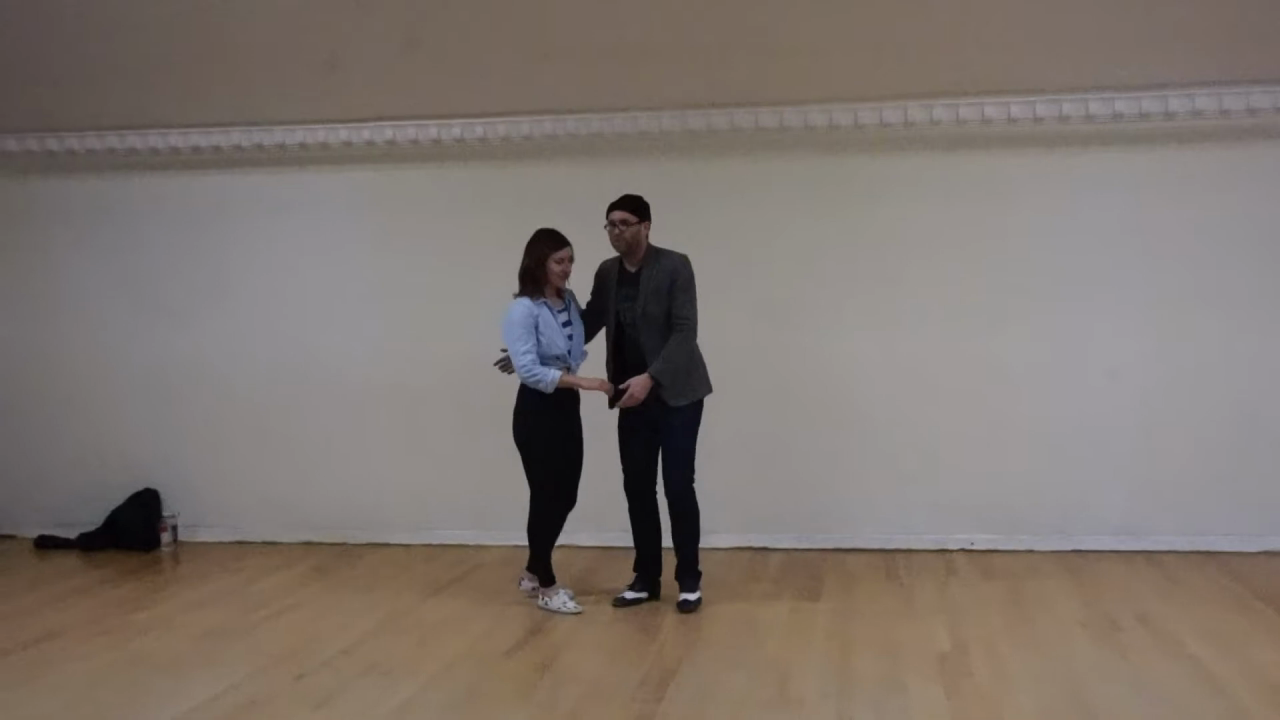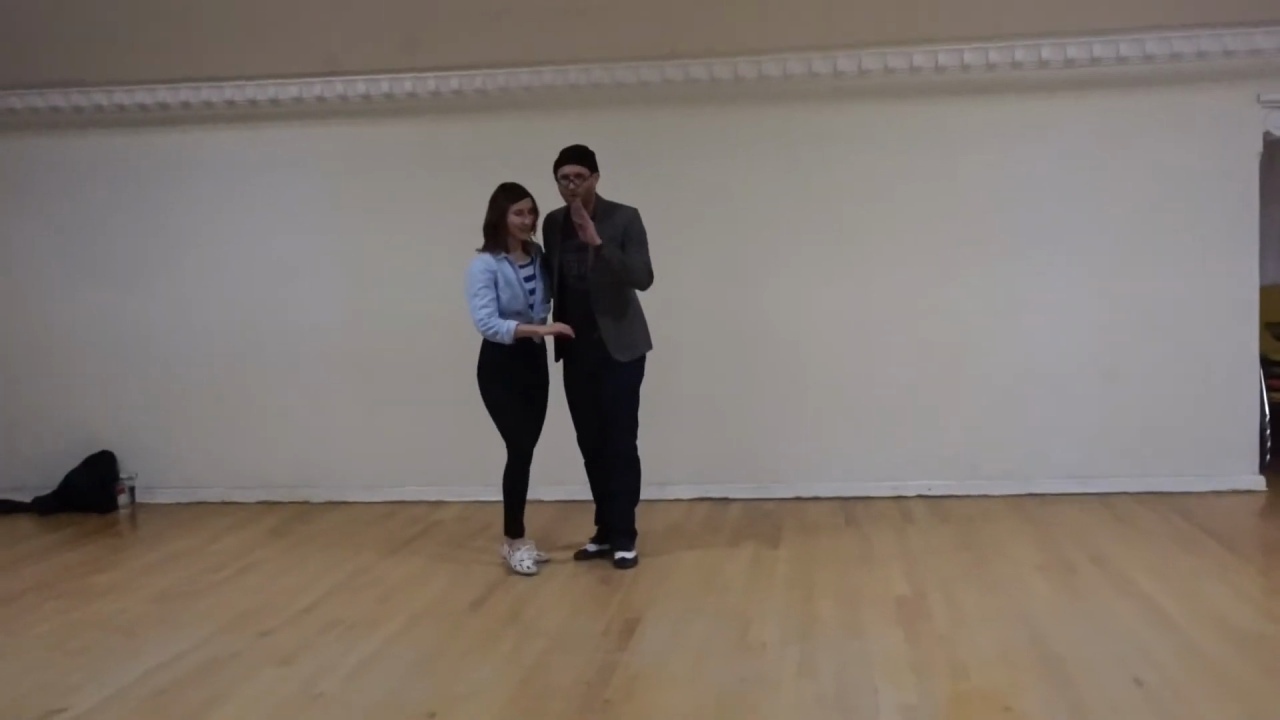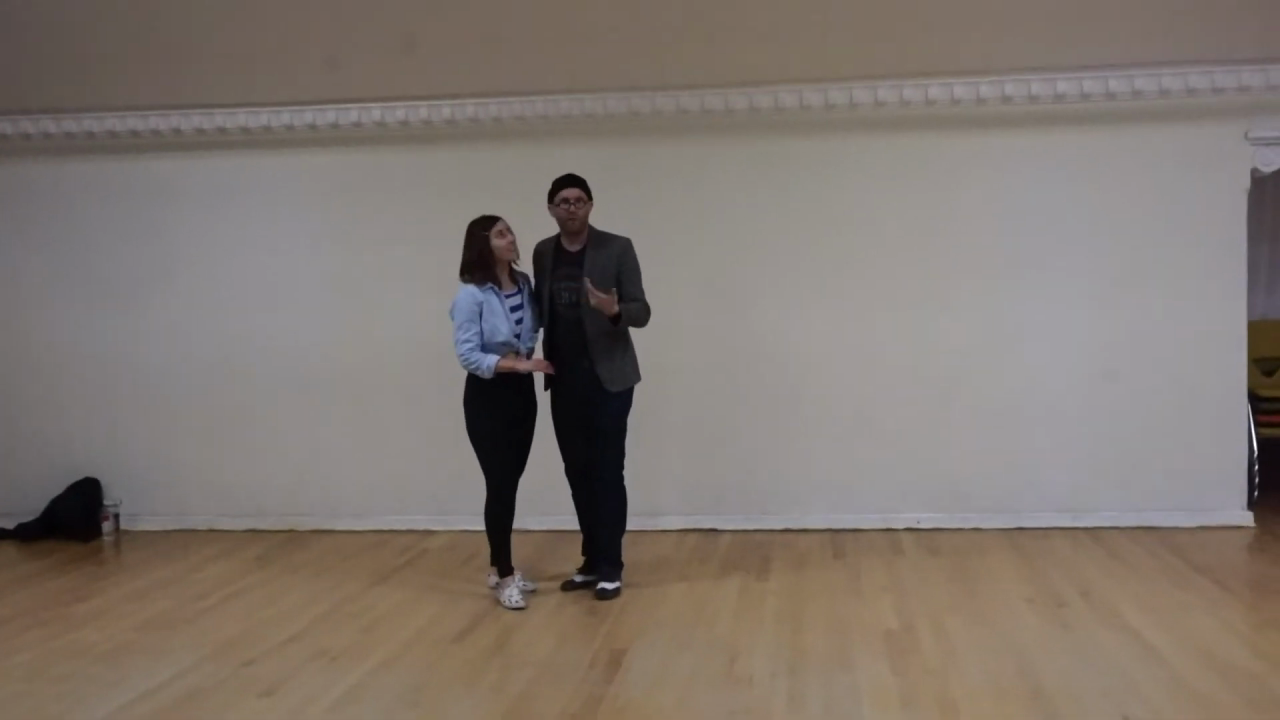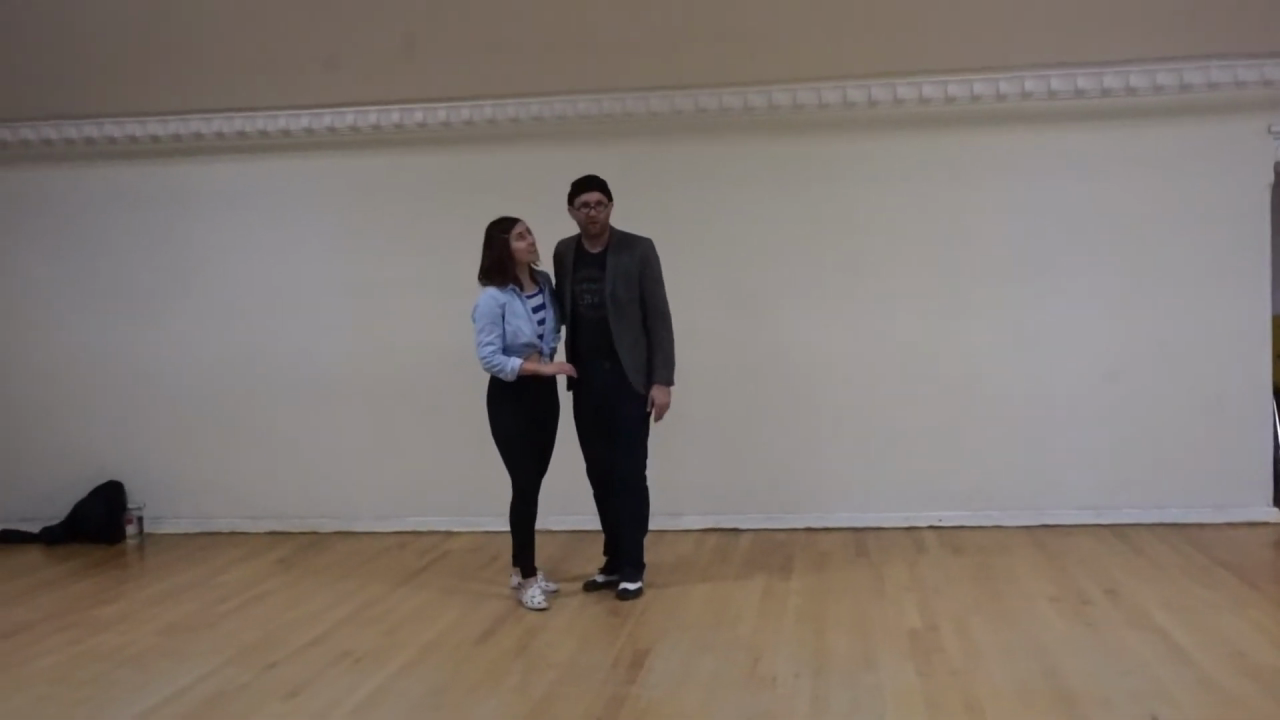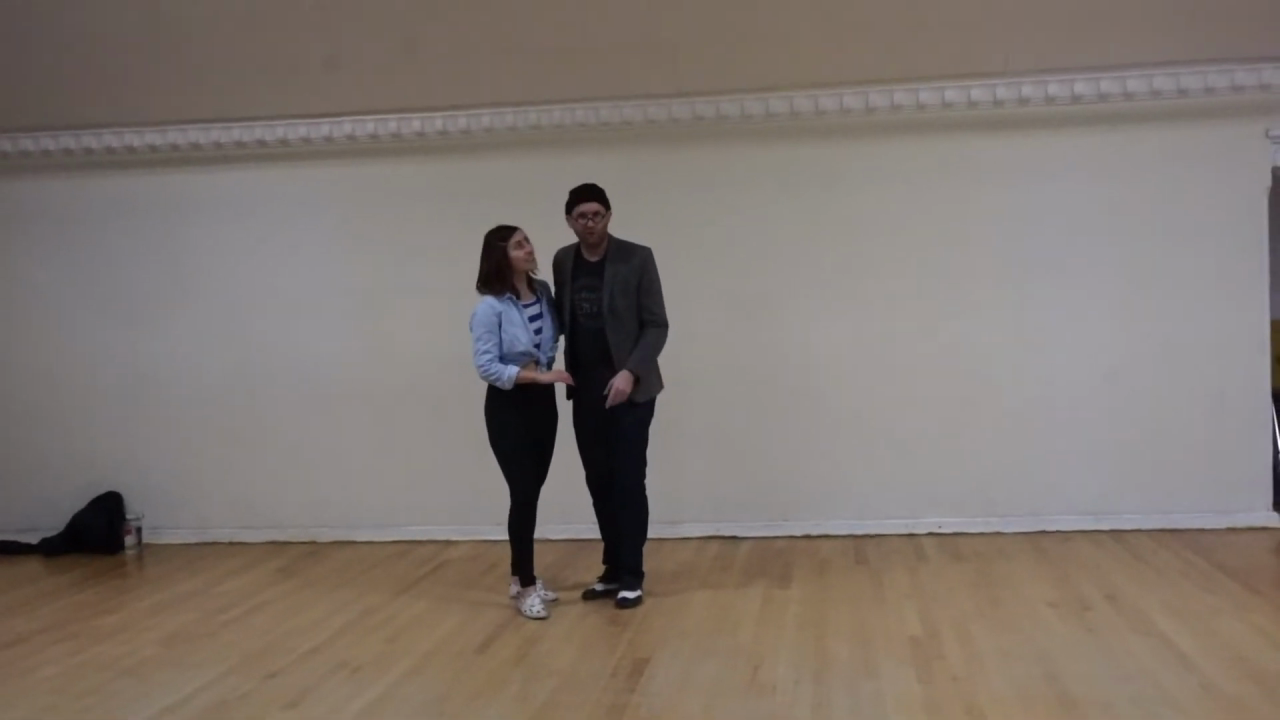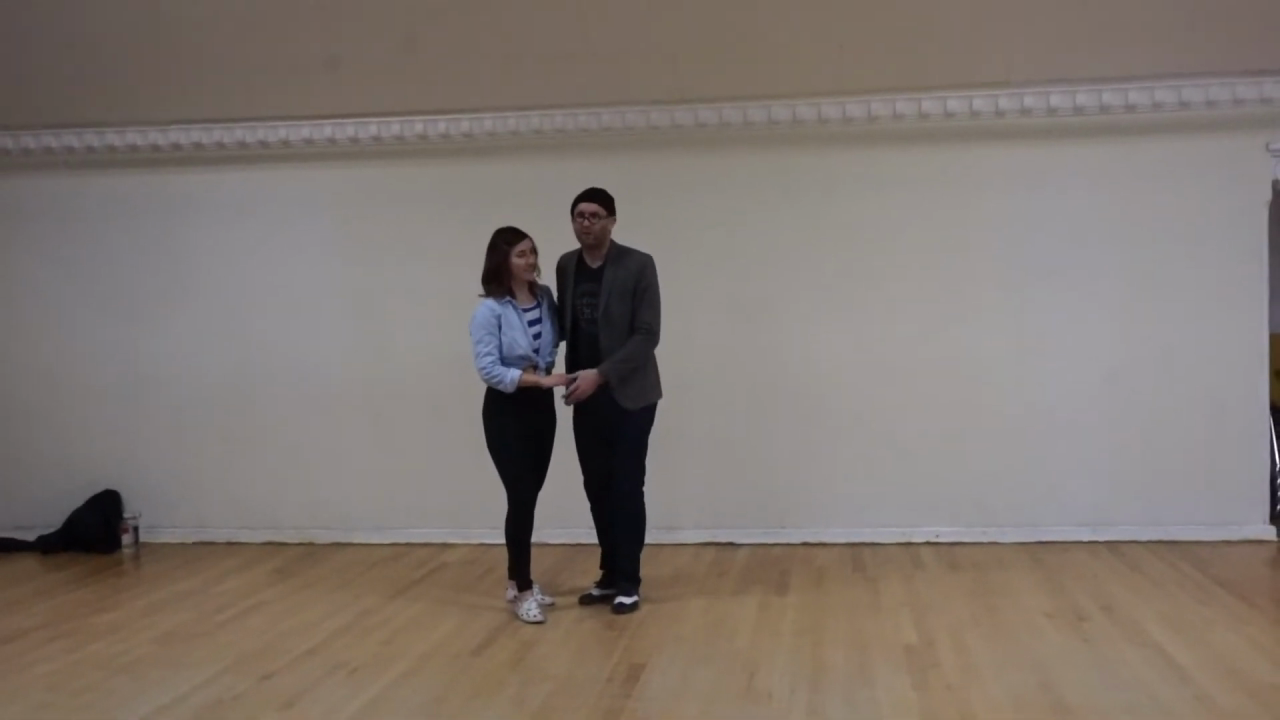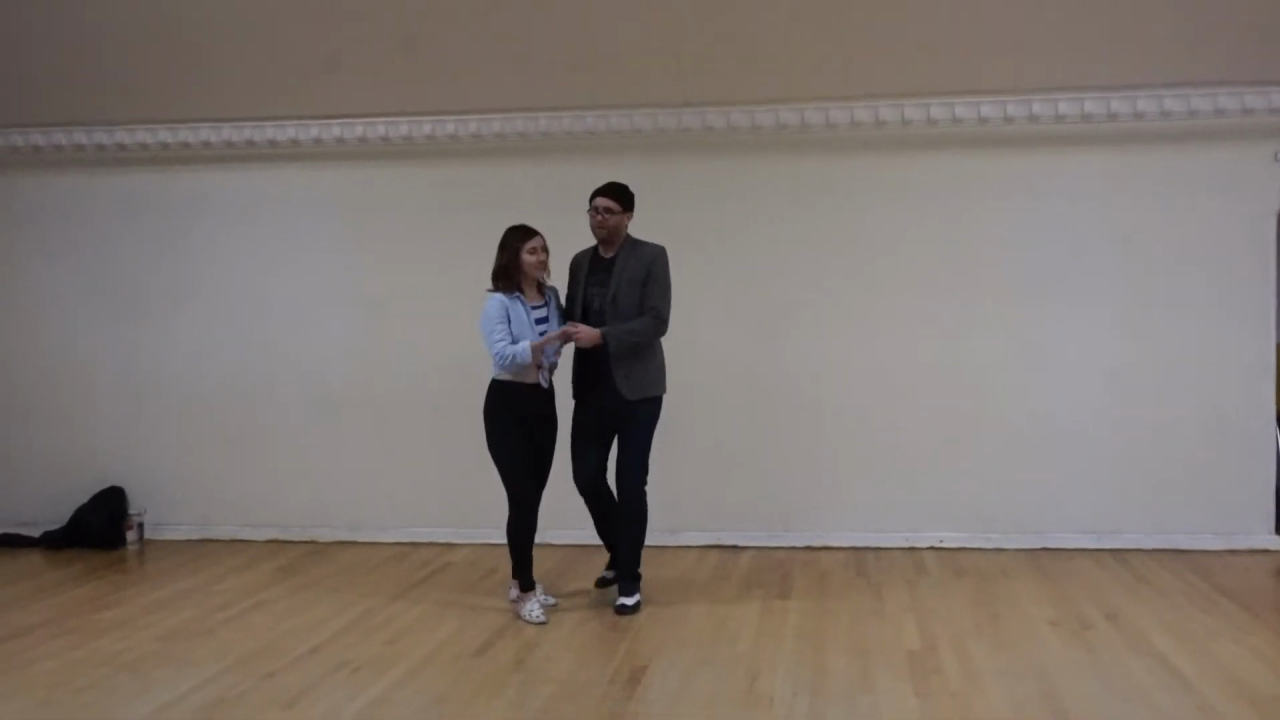
dt=0.7s
person 1, frame 1
left shoulder: (675, 266)
right shoulder: (606, 272)
left elbow: (685, 331)
right elbow: (587, 324)
left wrist: (652, 378)
left hip: (676, 392)
right hip: (629, 394)
left knee: (678, 484)
right knee: (637, 487)
left ankle: (689, 578)
right ankle: (645, 578)
person 1, frame 2
left shoulder: (624, 218)
right shoulder: (553, 223)
left elbow: (643, 277)
left wrist: (599, 243)
left hip: (618, 348)
right hip: (575, 349)
left knee: (620, 443)
right knee: (591, 444)
left ankle: (624, 536)
right ankle: (604, 531)
person 1, frame 3
left shoulder: (617, 248)
right shoulder: (543, 252)
left elbow: (642, 312)
right elbow: (542, 309)
left wrist: (615, 311)
left hip: (607, 377)
right hip: (564, 379)
left knee: (607, 472)
right knee: (578, 473)
left ankle: (610, 566)
right ankle: (592, 561)
person 1, frame 4
left shoulder: (638, 250)
right shoulder: (564, 253)
left elbow: (659, 317)
right elbow: (563, 310)
left wrist: (662, 379)
left hip: (628, 380)
right hip: (586, 381)
left knee: (629, 474)
right knee: (600, 474)
left ankle: (632, 567)
right ankle: (614, 561)
person 1, frame 5
left shoulder: (637, 258)
right shoulder: (563, 261)
left elbow: (657, 325)
right elbow: (563, 319)
left wrist: (631, 372)
left hip: (628, 391)
right hip: (585, 391)
left knee: (629, 482)
right knee: (599, 483)
left ankle: (631, 575)
right ankle: (613, 569)
person 1, frame 6
left shoulder: (638, 265)
right shoulder: (566, 266)
left elbow: (647, 335)
left wrist: (602, 374)
left hip: (629, 396)
right hip: (587, 398)
left knee: (627, 489)
right knee: (598, 489)
left ankle: (628, 581)
right ankle: (610, 575)
person 1, frame 7
left shoulder: (651, 257)
right shoulder: (581, 262)
left elbow: (657, 322)
left wrist: (602, 336)
left hip: (636, 389)
right hip: (592, 388)
left knee: (629, 483)
right knee: (586, 476)
left ankle: (629, 580)
right ankle: (617, 557)
person 2, frame 1
left shoulder: (569, 301)
right shoulder: (523, 310)
right elbow: (527, 370)
right wrist: (583, 382)
left hip: (567, 406)
right hip: (537, 411)
left knee: (565, 496)
right knee: (547, 497)
left ankle: (533, 574)
right ankle: (546, 586)
person 2, frame 2
left shoulder: (537, 256)
right shoulder: (484, 265)
right elbow: (486, 322)
right wrist: (539, 328)
left hip: (534, 360)
right hip: (500, 364)
left knee: (527, 449)
right knee: (519, 448)
left ankle: (515, 536)
right ankle: (515, 540)
person 2, frame 3
left shoulder: (524, 284)
right shoulder: (470, 295)
right elbow: (467, 356)
left wrist: (528, 361)
right wrist: (517, 364)
left hip: (521, 392)
right hip: (487, 395)
left knee: (512, 481)
right knee: (499, 483)
left ankle: (500, 567)
right ankle: (504, 575)
person 2, frame 4
left shoulder: (545, 283)
right shoulder: (492, 298)
right elbow: (489, 358)
left wrist: (548, 359)
right wrist: (539, 367)
left hip: (544, 393)
right hip: (510, 397)
left knee: (534, 482)
right knee: (525, 484)
left ankle: (522, 568)
right ankle: (526, 577)
person 2, frame 5
left shoulder: (544, 292)
right shoulder: (490, 307)
right elbow: (486, 367)
left wrist: (546, 368)
right wrist: (537, 375)
left hip: (542, 402)
right hip: (508, 407)
left knee: (532, 491)
right knee: (523, 493)
left ankle: (521, 576)
right ankle: (525, 586)
person 2, frame 6
left shoulder: (545, 297)
right shoulder: (489, 311)
right elbow: (488, 369)
left wrist: (548, 376)
right wrist: (539, 379)
left hip: (541, 406)
right hip: (506, 410)
left knee: (530, 495)
right knee: (521, 497)
left ankle: (518, 581)
right ankle: (522, 591)
person 2, frame 7
left shoulder: (552, 297)
right shoulder: (498, 304)
right elbow: (503, 355)
right wrist: (549, 338)
left hip: (542, 402)
right hip: (507, 405)
left knee: (533, 498)
right knee: (521, 497)
left ankle: (520, 582)
right ankle: (526, 592)
